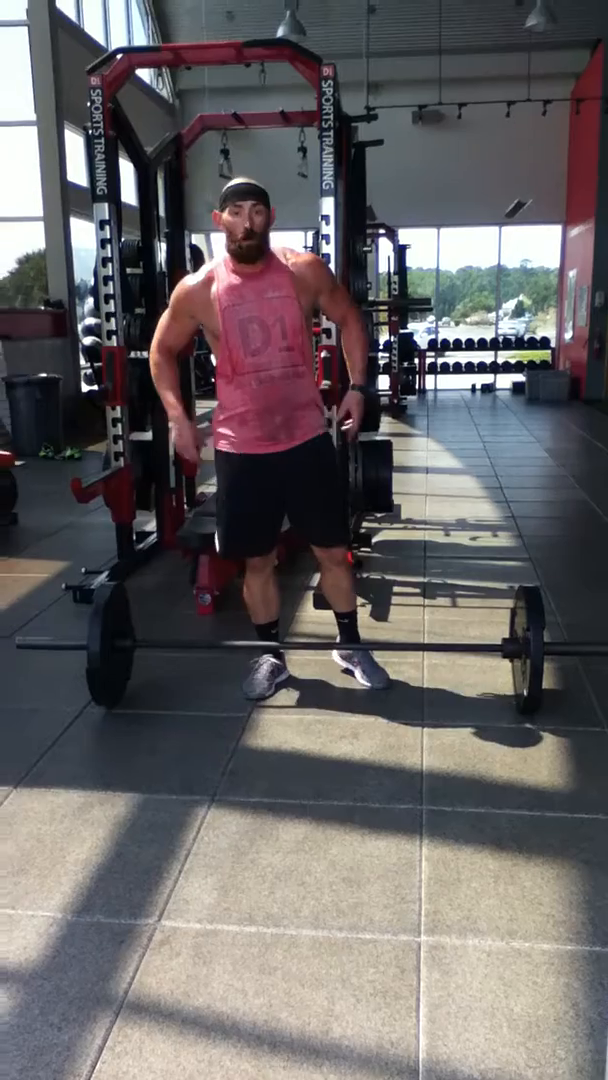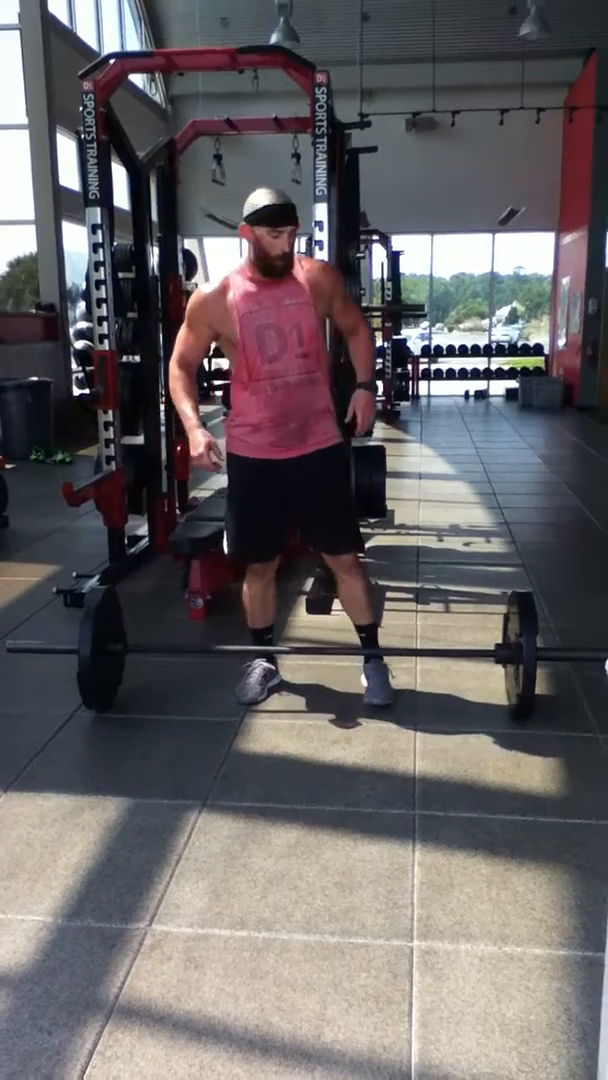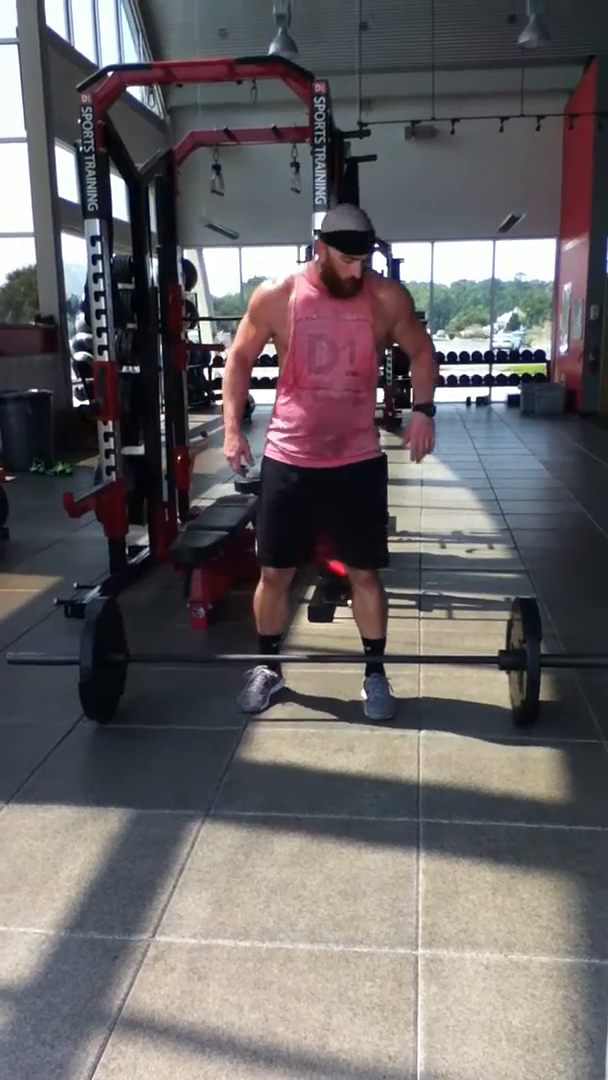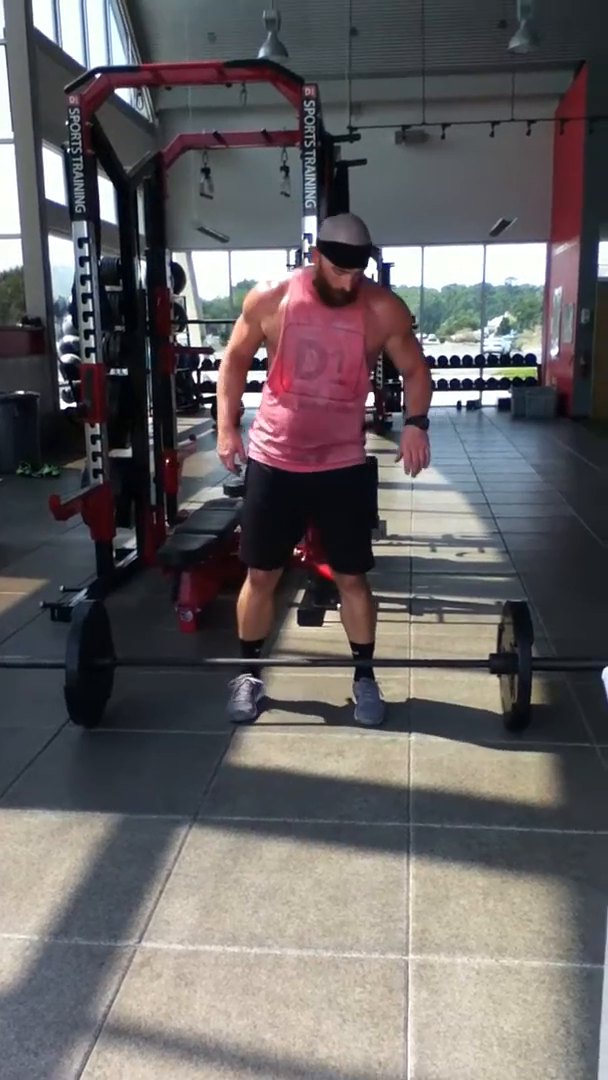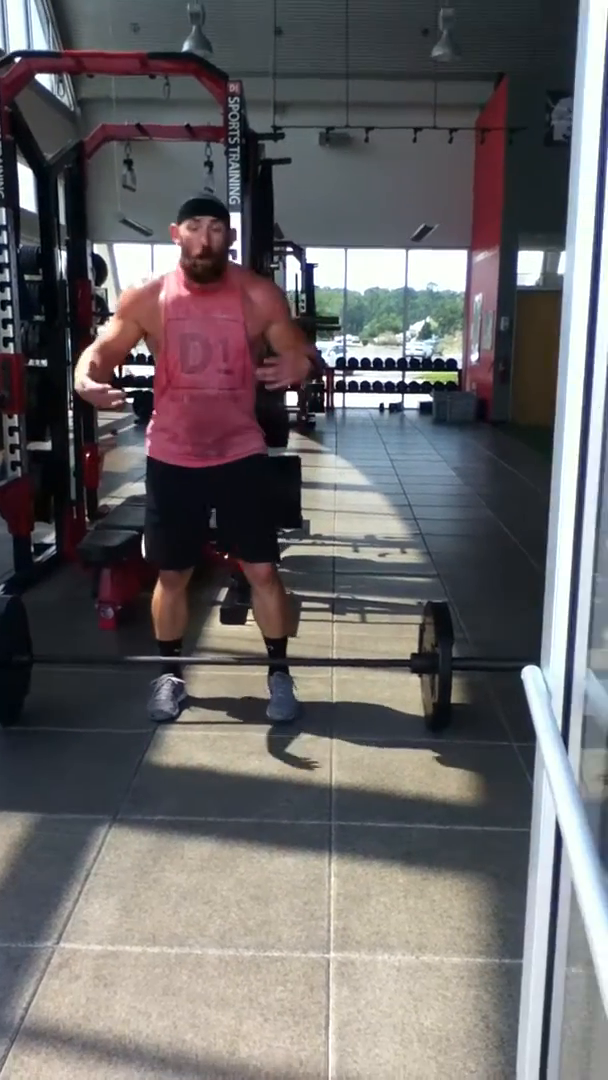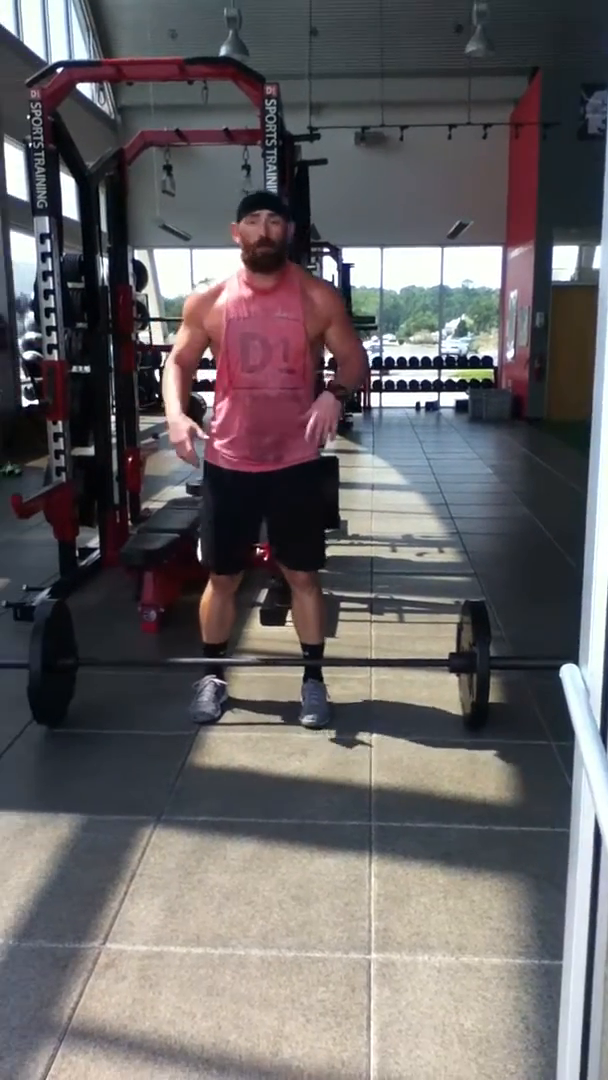
dt=0.4s
person 1, frame 1
left shoulder: (306, 270)
right shoulder: (196, 290)
left elbow: (349, 320)
right elbow: (162, 351)
left wrist: (357, 386)
right wrist: (177, 418)
left hip: (306, 438)
right hip: (241, 449)
left knee: (333, 551)
right knee: (256, 560)
left ankle: (350, 645)
right ankle: (271, 654)
person 1, frame 2
left shoulder: (320, 278)
right shoulder: (213, 299)
left elbow: (355, 329)
right elbow: (181, 365)
left wrist: (365, 386)
right wrist: (194, 426)
left hip: (320, 447)
right hip: (252, 454)
left knee: (344, 558)
right knee: (259, 565)
left ankle: (371, 657)
right ankle: (264, 659)
person 1, frame 3
left shoulder: (387, 298)
right shoulder: (274, 297)
left elbow: (421, 351)
right elbow: (239, 359)
left wrist: (422, 409)
right wrist: (232, 427)
left hip: (357, 460)
right hip: (288, 457)
left knee: (364, 572)
right knee: (274, 570)
left ankle: (374, 672)
right ankle: (268, 666)
person 1, frame 4
left shoulder: (384, 309)
right shoulder: (268, 299)
left elbow: (415, 369)
right elbow: (235, 359)
left wrist: (415, 423)
right wrist: (226, 426)
left hip: (341, 465)
right hip: (272, 460)
left knee: (351, 577)
right knee: (260, 575)
left ankle: (364, 676)
right ankle: (249, 673)
person 1, frame 5
left shoulder: (261, 295)
right shoulder: (145, 298)
left elbow: (302, 351)
right elbow: (103, 349)
left wrist: (300, 366)
right wrist: (86, 378)
left hip: (240, 454)
right hip: (172, 459)
left knee: (262, 570)
right knee: (172, 575)
left ankle: (279, 672)
right ankle: (170, 673)
person 1, frame 6
left shoulder: (319, 297)
right shoulder: (207, 301)
left elbow: (353, 358)
right elbow: (178, 362)
left wrist: (335, 396)
right wrist: (177, 415)
left hip: (295, 462)
right hip: (228, 463)
left knee: (303, 576)
right knee: (222, 578)
left ankle: (312, 677)
right ankle: (213, 674)
